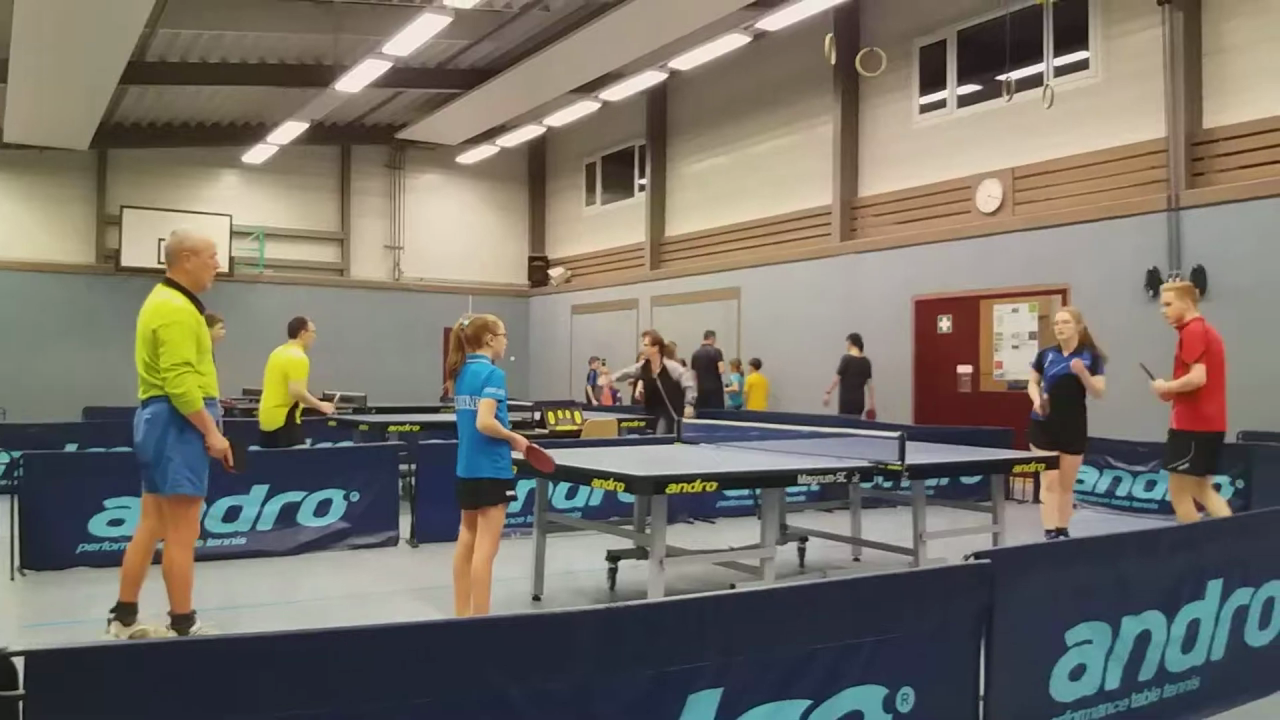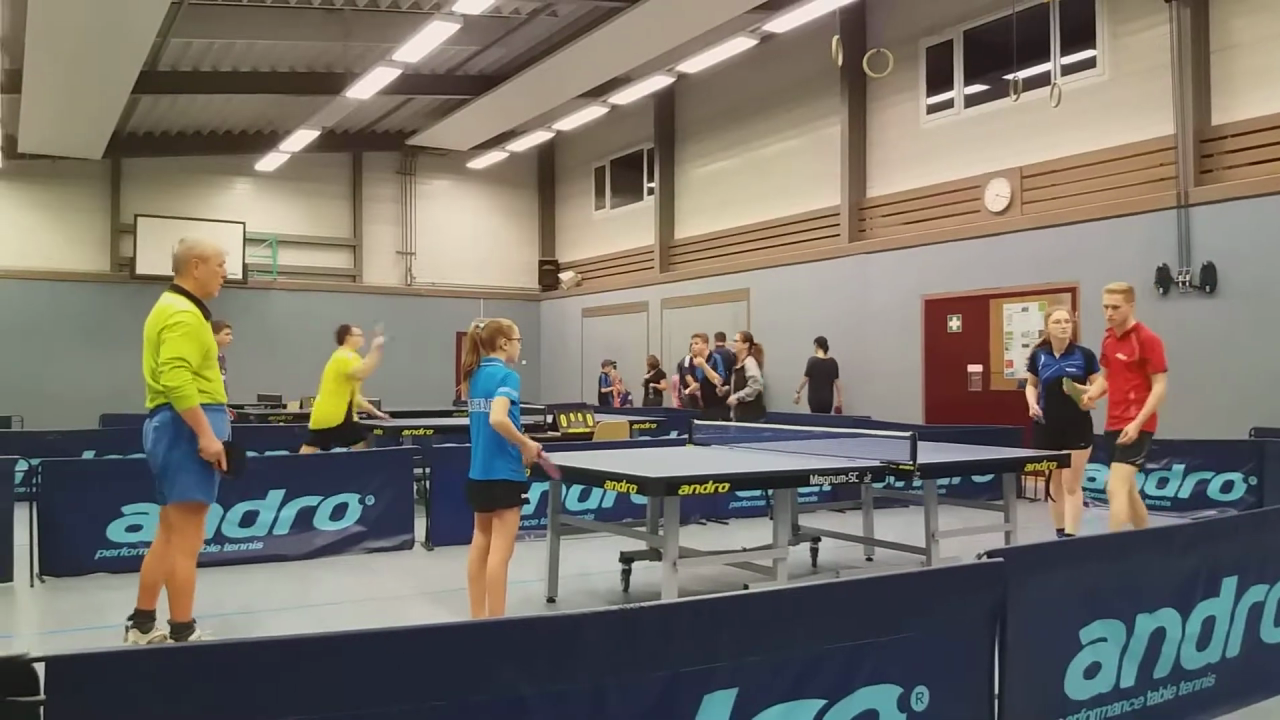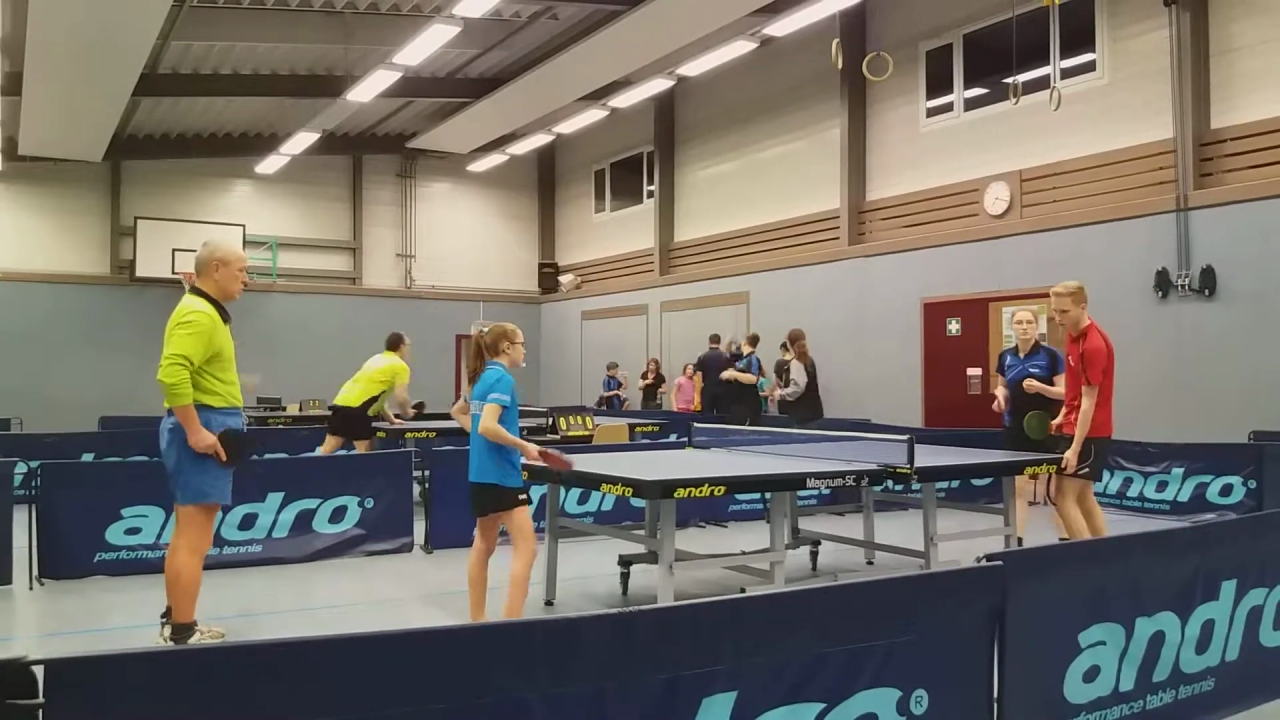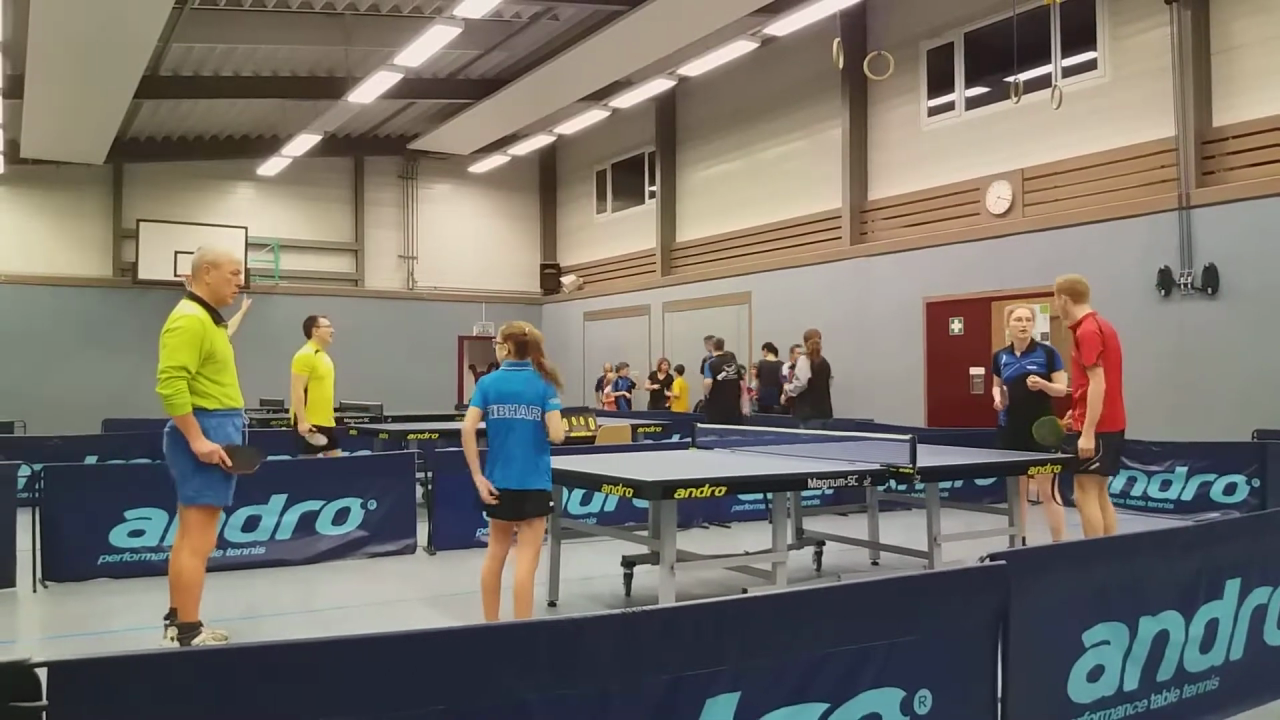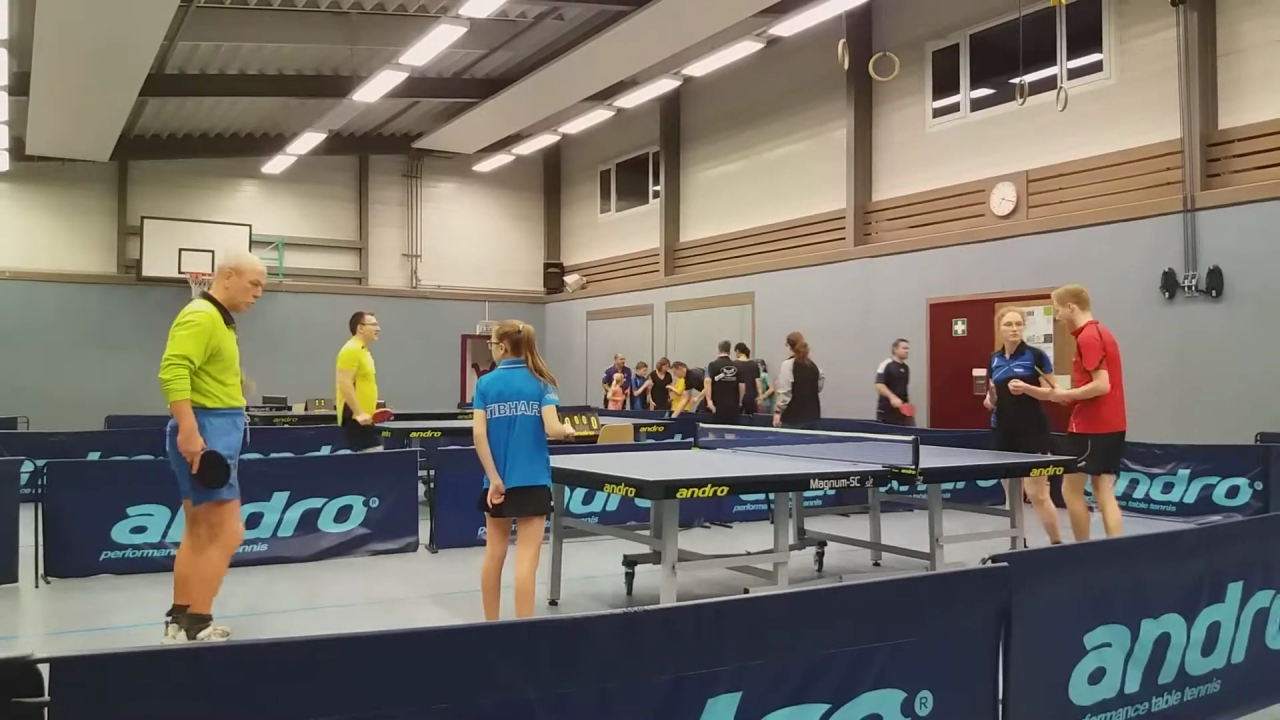
dt=1s
person 1, frame 1
left shoulder: (164, 300)
right shoulder: (177, 309)
right elbow: (180, 383)
left wrist: (206, 426)
right wrist: (212, 432)
left hip: (158, 419)
right hip: (178, 422)
left knee: (151, 526)
right knee: (182, 531)
left ankle: (123, 618)
right ankle: (183, 626)
person 1, frame 2
left shoulder: (173, 306)
right shoulder: (184, 314)
right elbow: (175, 379)
right wrist: (206, 434)
left hip: (179, 428)
right hip: (188, 430)
left knee: (168, 537)
right knee: (187, 541)
left ankle: (141, 625)
right ankle: (182, 635)
person 1, frame 3
left shoulder: (205, 311)
right shoulder: (199, 314)
right elbow: (172, 374)
right wrist: (195, 430)
left hip: (207, 427)
right hip: (201, 430)
left knee: (185, 535)
right knee: (195, 540)
left ankle: (174, 622)
right ankle: (182, 635)
person 1, frame 4
left shoulder: (207, 318)
right shoulder: (189, 319)
right elbow: (170, 384)
right wrist: (198, 439)
left hip: (213, 432)
right hip: (202, 434)
left knee: (189, 537)
right knee: (199, 541)
left ankle: (176, 622)
right ankle: (187, 634)
person 1, frame 5
left shoulder: (220, 321)
right shoulder: (200, 317)
right elbow: (172, 374)
right wrist: (190, 432)
left hip: (217, 434)
right hip: (204, 435)
left knee: (201, 535)
right knee: (227, 535)
left ankle: (181, 620)
right ankle: (193, 628)
person 2, frame 1
left shoulder: (461, 373)
right shoulder: (492, 374)
right elbow: (484, 423)
left wrist: (505, 437)
right wrist: (514, 438)
left hip: (466, 469)
right hip: (491, 471)
left knee: (466, 542)
right knee: (485, 548)
left ankle: (462, 613)
right ankle: (479, 617)
person 2, frame 2
left shoulder: (476, 375)
right shoulder: (507, 376)
right elbow: (498, 418)
right wrist: (526, 446)
left hip: (480, 472)
right hip: (505, 473)
left knee: (481, 544)
right knee: (500, 550)
left ankle: (478, 616)
right ankle: (495, 621)
person 2, frame 3
left shoulder: (481, 378)
right shoulder: (503, 379)
left elbow: (458, 412)
right elbow: (487, 427)
right wrist: (524, 447)
left hip: (481, 475)
right hip: (502, 476)
left knee: (483, 546)
right knee: (526, 550)
left ankle: (477, 620)
person 2, frame 4
left shoulder: (487, 383)
right shoulder: (544, 384)
left elbow: (468, 431)
right elbow: (556, 436)
left wrist: (478, 477)
left hip: (497, 481)
right hip: (533, 483)
left knee: (496, 554)
right knee: (526, 560)
left ankle: (491, 624)
person 2, frame 5
left shoulder: (486, 383)
right shoulder: (540, 382)
left elbow: (479, 434)
right elbow: (552, 429)
left wrist: (494, 478)
right wrist: (567, 429)
left hip: (498, 481)
right hip: (532, 480)
left knee: (494, 554)
right knee: (526, 558)
left ankle: (491, 623)
person 3, frame 1
left shoulder: (1193, 332)
right shoulder: (1205, 331)
left elbow: (1198, 378)
left wrist: (1166, 388)
right wrist: (1173, 392)
left hip: (1191, 423)
right hip: (1210, 422)
left knee: (1178, 492)
right knee: (1203, 491)
person 3, frame 2
left shoulder: (1148, 339)
right shoulder: (1108, 338)
left elbow: (1160, 387)
left wrist: (1136, 424)
right wrist: (1091, 394)
left hip: (1136, 427)
right hip: (1116, 425)
left knee: (1116, 488)
right knee: (1128, 490)
person 3, frame 3
left shoulder: (1094, 345)
right shoulder: (1074, 334)
left elbow: (1089, 402)
left wrist: (1075, 449)
right wrist: (1062, 416)
left hip: (1088, 433)
right hip: (1075, 428)
left knee: (1064, 498)
right knee: (1083, 497)
person 3, frame 4
left shoulder: (1086, 331)
right shoulder: (1101, 326)
left elbow: (1098, 385)
left wrist: (1087, 433)
right wrist: (1078, 410)
left hip: (1096, 427)
right hip: (1112, 424)
left knee: (1085, 497)
right knee: (1099, 494)
person 3, frame 5
left shoulder: (1087, 338)
right shoulder: (1103, 333)
left elbow: (1102, 385)
left wrist: (1064, 395)
right wrist: (1062, 394)
left hip: (1091, 428)
right hip: (1113, 426)
left knee: (1071, 491)
right knee: (1105, 495)
person 4, frame 1
left shoulder: (1091, 357)
right shoulder: (1045, 355)
left elbow: (1099, 392)
right elbow: (1033, 383)
left wrist: (1084, 373)
right wrist: (1037, 398)
left hip: (1074, 426)
right hip: (1044, 425)
left knee: (1067, 485)
right knee: (1049, 482)
left ankle: (1063, 531)
right ankle: (1050, 533)
person 4, frame 2
left shoulder: (1085, 355)
right shoulder: (1038, 356)
right elbow: (1031, 385)
left wrist: (1081, 389)
right wrist: (1032, 405)
left hip: (1077, 426)
right hip: (1046, 426)
left knee: (1071, 485)
right knee: (1054, 484)
left ankle: (1070, 536)
right ankle: (1060, 533)
person 4, frame 3
left shoulder: (1051, 355)
right shoulder: (1005, 357)
left elbow: (1064, 392)
left wrist: (1040, 387)
right wrist: (1000, 397)
right hip: (1015, 429)
right knee: (1018, 489)
left ankle: (1064, 541)
right ankle: (1017, 542)
person 4, frame 4
left shoulder: (1047, 353)
right shoulder: (1000, 357)
left elbow: (1062, 389)
left wrist: (1042, 384)
right wrist: (998, 398)
right hip: (1011, 430)
left knee: (1047, 490)
right knee: (1016, 490)
left ankle: (1058, 544)
right ankle: (1019, 542)
person 4, frame 5
left shoulder: (1036, 356)
right shoulder: (994, 360)
right wrist: (989, 398)
left hip: (1032, 432)
right hip: (1002, 432)
left knee: (1037, 494)
right knee: (1011, 494)
left ankle: (1057, 544)
